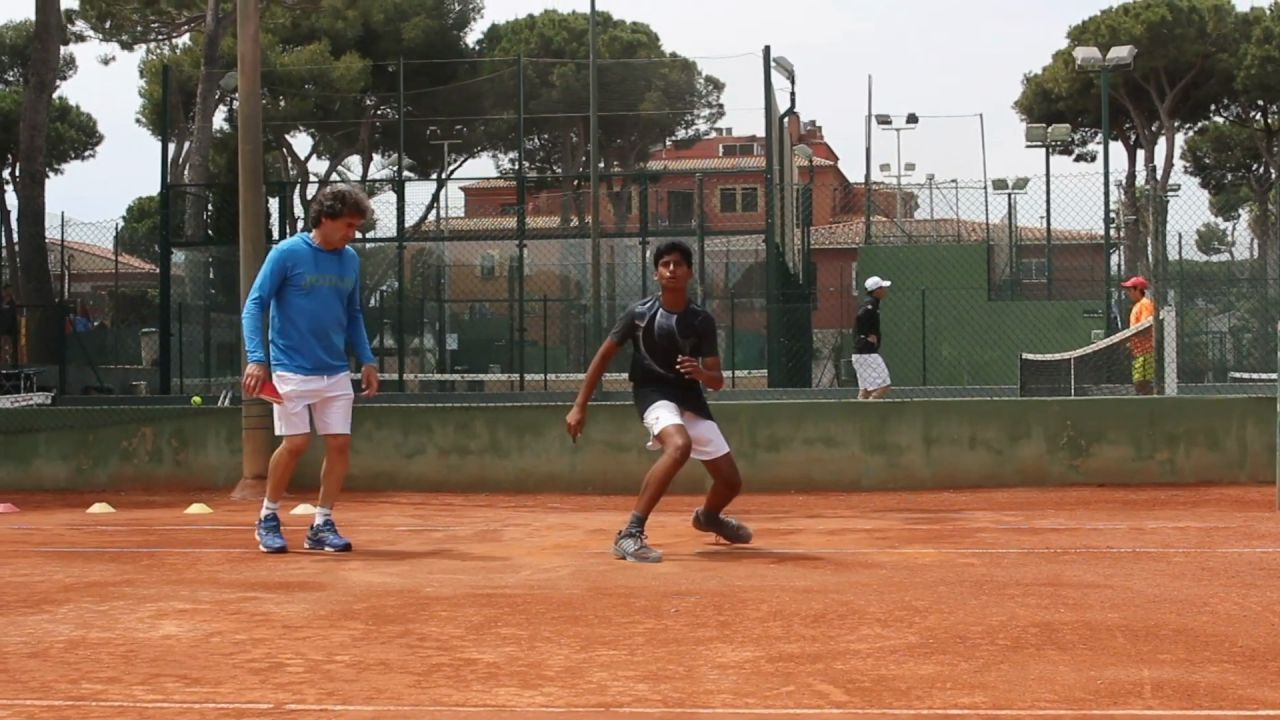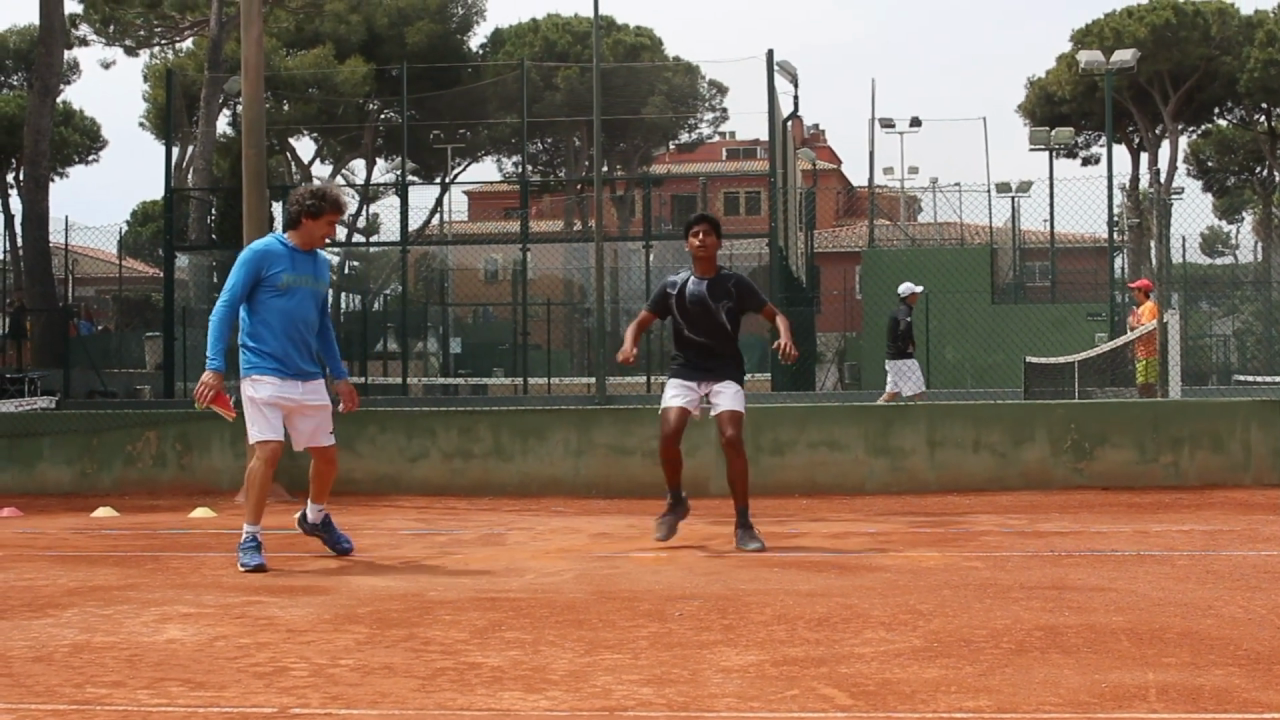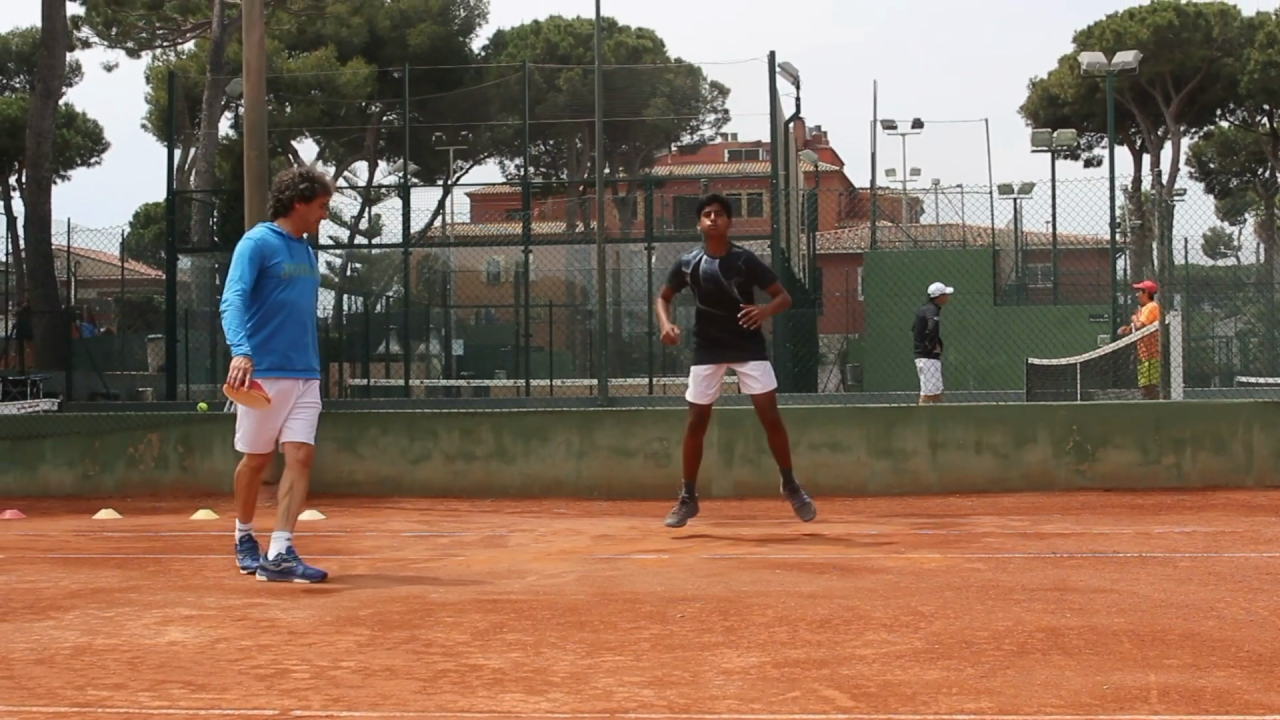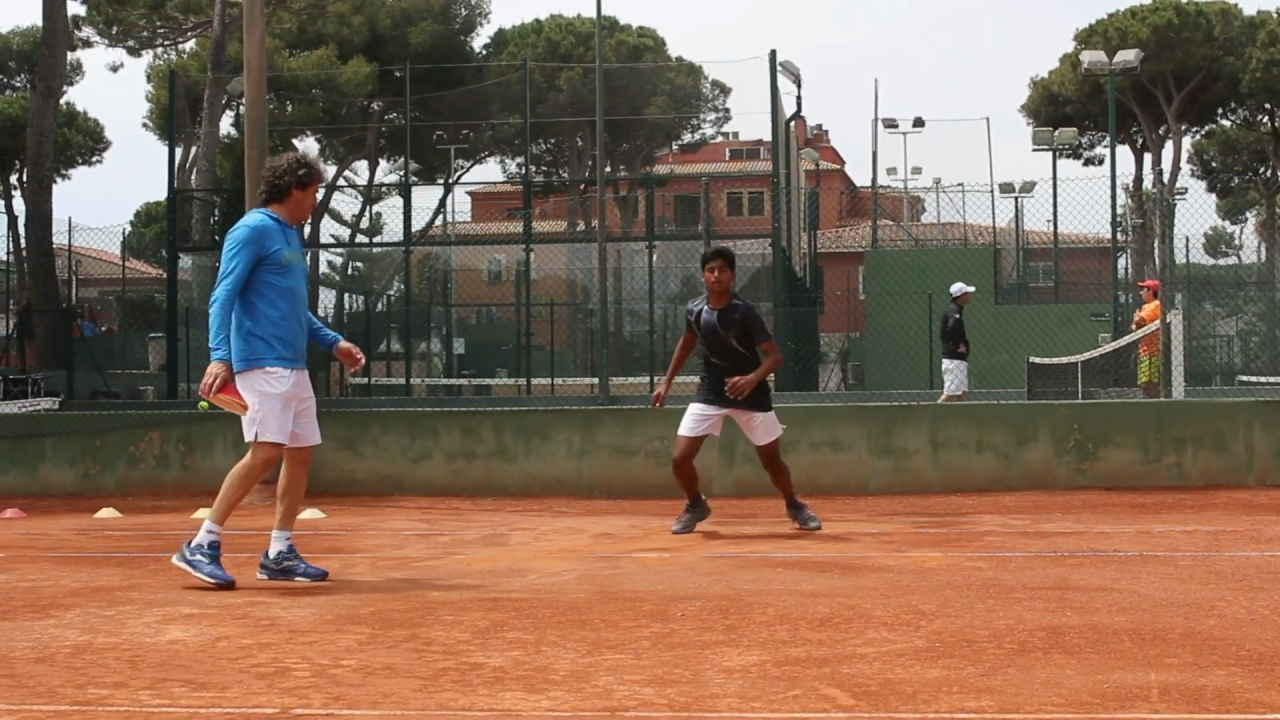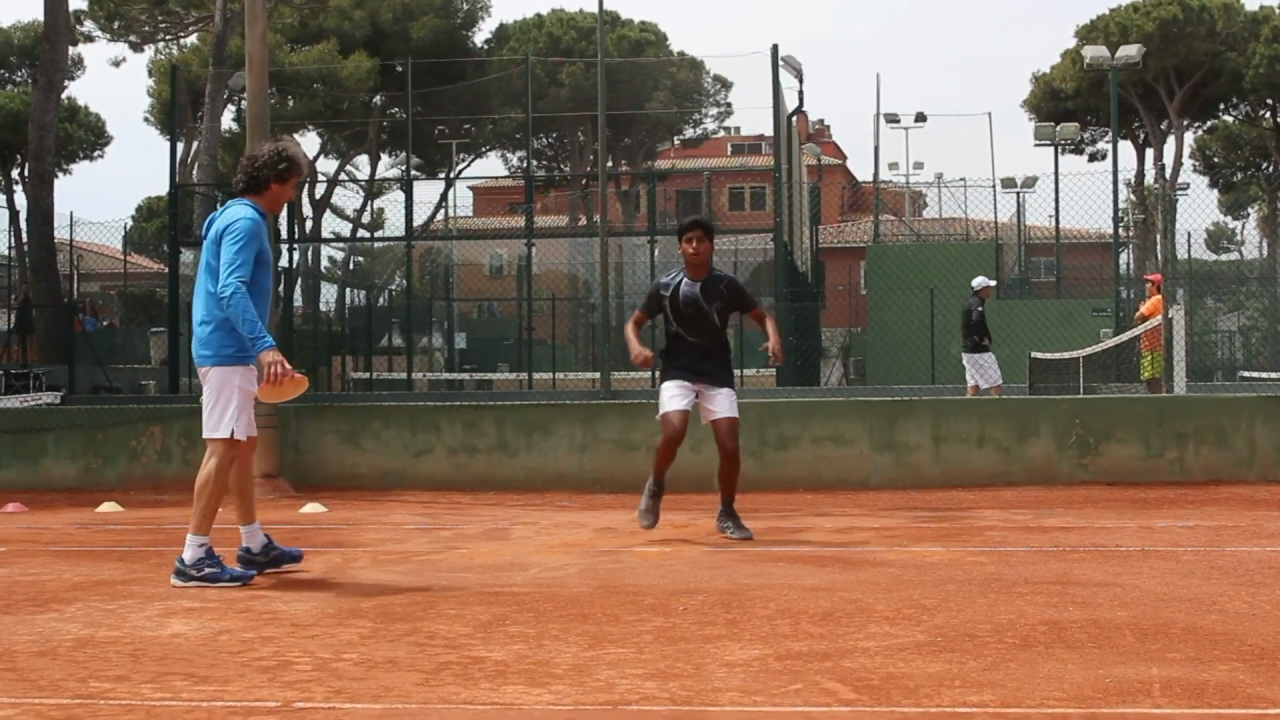
dt=0.4s
person 1, frame 1
left shoulder: (350, 260)
right shoulder: (287, 253)
right elbow: (255, 306)
left wrist: (367, 359)
right wrist: (256, 358)
left hip: (336, 372)
right hip: (292, 369)
left knee: (339, 444)
right knee: (294, 443)
left ankle: (321, 526)
right ankle: (269, 517)
person 1, frame 2
left shoulder: (321, 264)
right shoulder: (259, 254)
right elbow: (223, 310)
left wrist: (340, 375)
right wrist: (214, 365)
left hip: (312, 379)
right hip: (264, 375)
left knee: (326, 454)
right knee: (267, 452)
left ankle: (315, 517)
right ankle: (250, 540)
person 1, frame 3
left shoulder: (307, 252)
right shoulder: (256, 243)
right elbow: (233, 300)
right wrist: (241, 351)
left hip: (305, 375)
right hip: (264, 374)
left knee: (300, 457)
right knee: (255, 458)
left ankle: (280, 553)
right ankle: (244, 534)
person 1, frame 4
left shoulder: (290, 236)
right shoulder: (253, 229)
right elbow: (223, 297)
left wrist: (332, 341)
right wrist: (220, 356)
left hip: (292, 366)
right hip: (261, 364)
left knee: (300, 455)
right knee: (264, 451)
left ankle: (280, 552)
right ankle: (201, 545)
person 1, frame 5
left shoulder: (230, 219)
right shoulder: (244, 222)
right elbow: (231, 292)
right wrist: (265, 345)
left hip: (220, 351)
right hip: (230, 353)
left knee: (242, 447)
right knee: (223, 448)
left ankle: (254, 542)
right ankle: (194, 558)
person 2, frame 1
left shoulder: (702, 321)
right shoulder: (638, 313)
left elbow: (717, 380)
right elbow: (604, 356)
left wrist: (701, 371)
right wrist: (580, 406)
left hip: (692, 402)
right hip: (654, 395)
left knee: (730, 479)
right knee: (678, 447)
left ankle: (708, 518)
right ankle: (630, 533)
person 2, frame 2
left shoulder: (736, 282)
right shoulder: (673, 284)
left elbow: (774, 314)
right elbow: (639, 322)
left wrist: (785, 339)
right wrist: (628, 344)
left hip: (726, 372)
right hip: (685, 370)
left knee: (732, 439)
right knee: (669, 433)
left ankle: (744, 526)
right ankle: (675, 499)
person 2, frame 3
left shoulder: (746, 260)
right shoulder: (687, 263)
left elbow: (784, 298)
right elbow: (662, 297)
left wrist: (766, 310)
right wrist: (665, 323)
left hip: (748, 347)
right hip: (708, 350)
left knee: (770, 417)
right knee: (696, 423)
left ankle: (790, 485)
right ankle: (688, 497)
person 2, frame 4
left shoulder: (745, 311)
right shoulder: (694, 310)
left elbow: (776, 356)
right elbow: (686, 343)
left wrist: (753, 378)
right wrist: (665, 382)
left hip: (750, 394)
right hip: (711, 394)
left knee: (772, 462)
right knee: (680, 459)
left ankle: (794, 506)
right ankle: (696, 506)
person 2, frame 5
left shoulder: (728, 284)
right shoulder: (665, 286)
left elbow: (763, 316)
right elbow: (634, 323)
left wrist: (774, 340)
right wrist: (636, 348)
left hip: (718, 373)
right hip: (678, 372)
left knee: (729, 446)
right knee: (674, 431)
left ankle: (727, 513)
right ankle: (655, 484)
